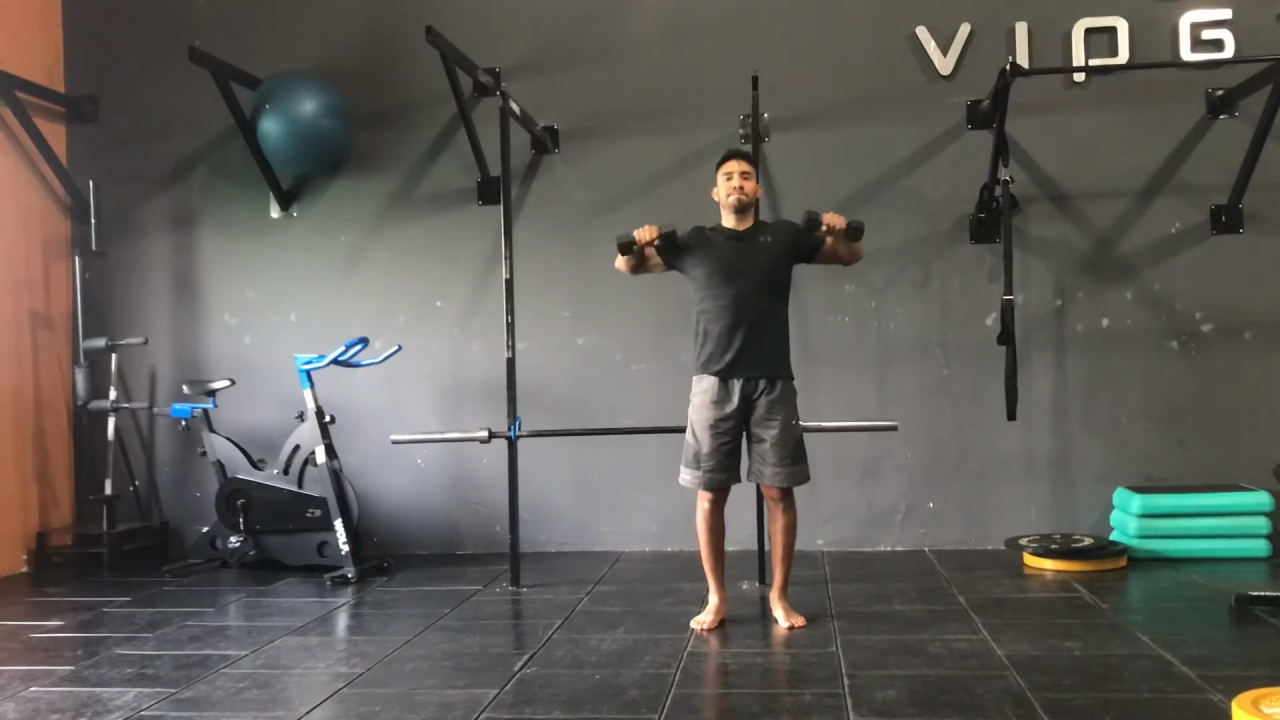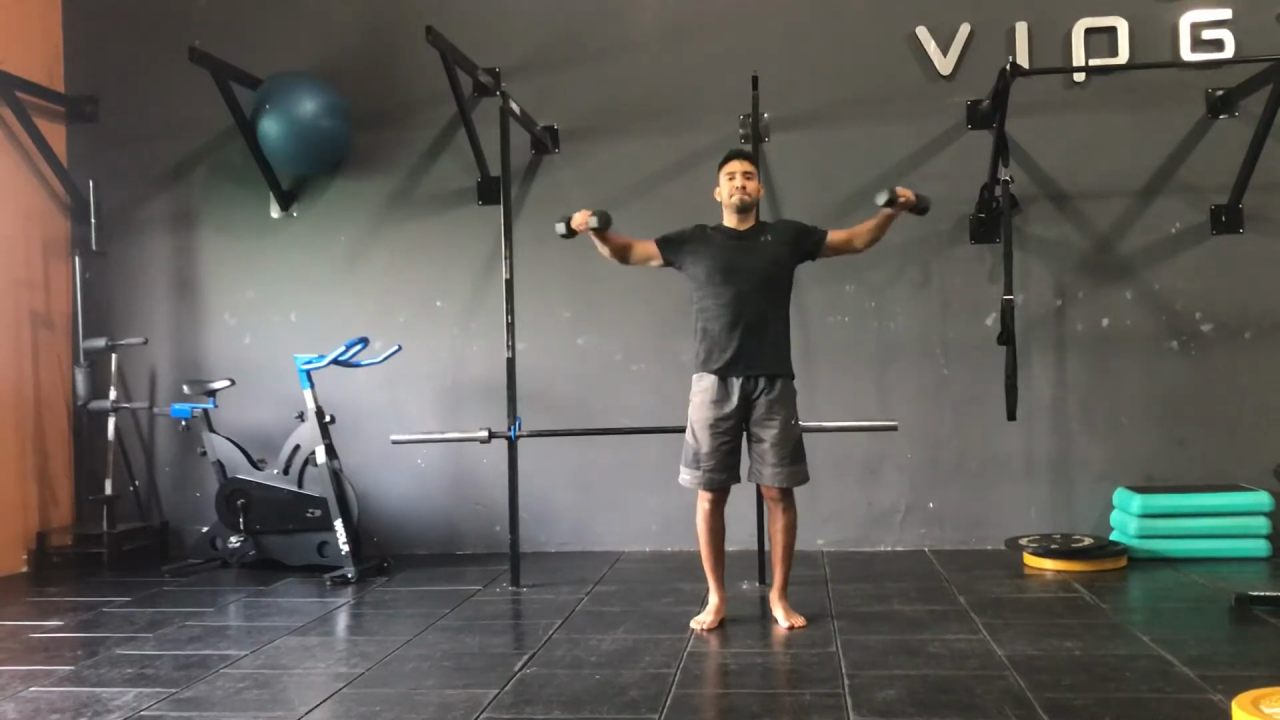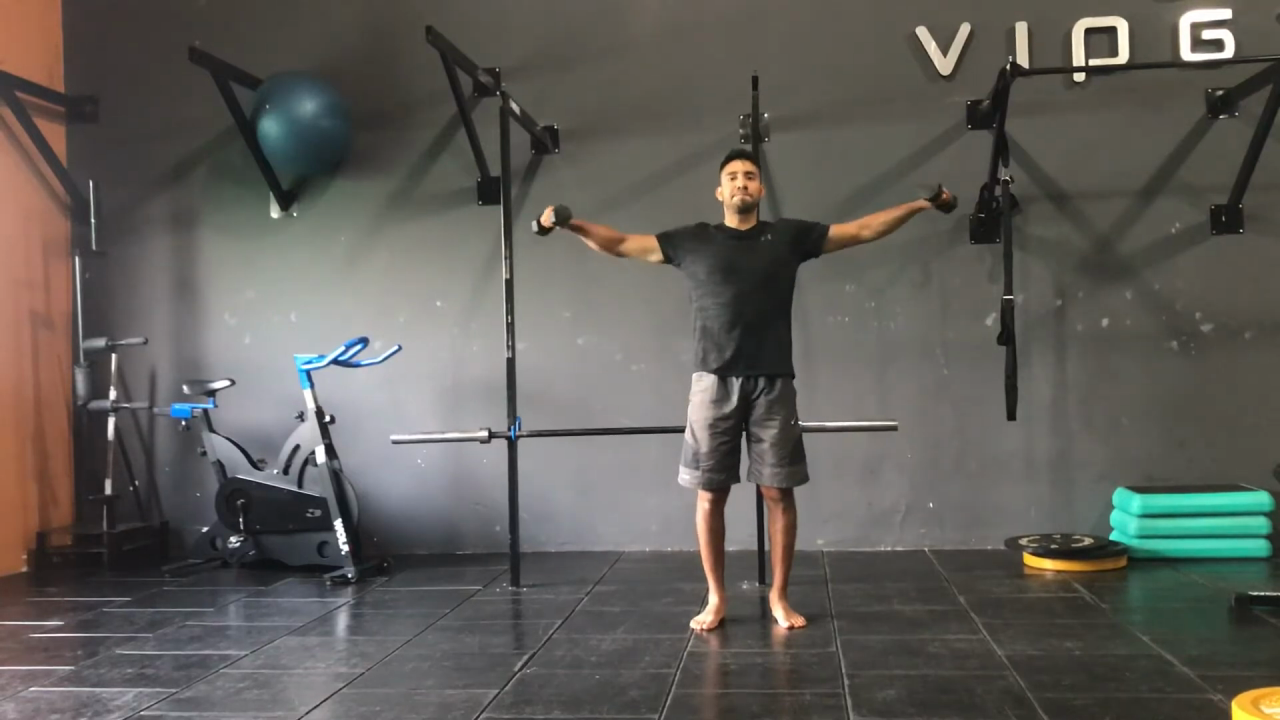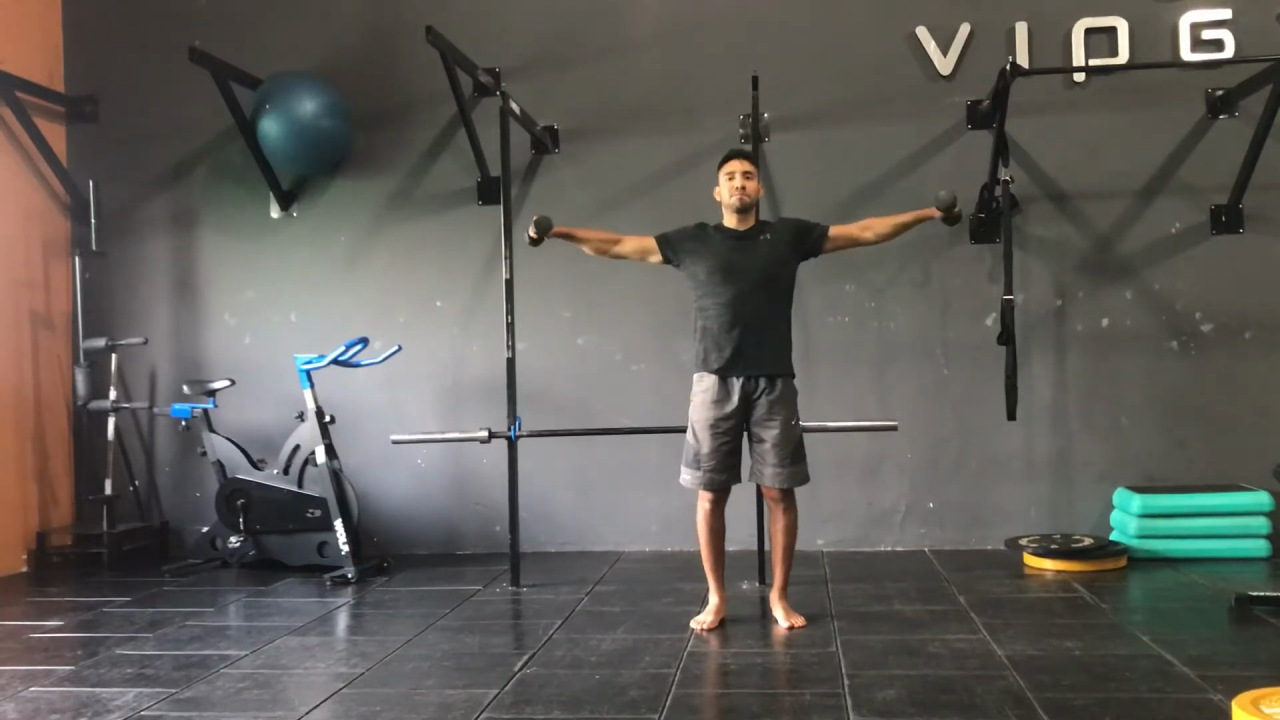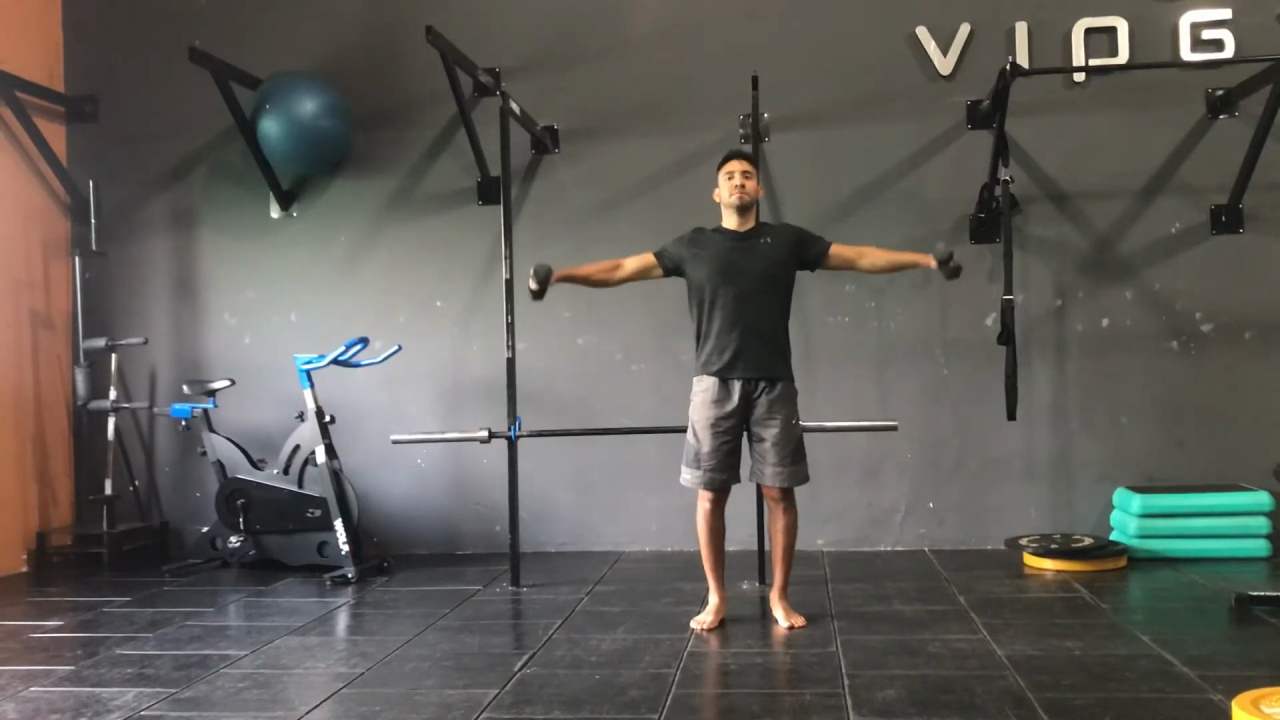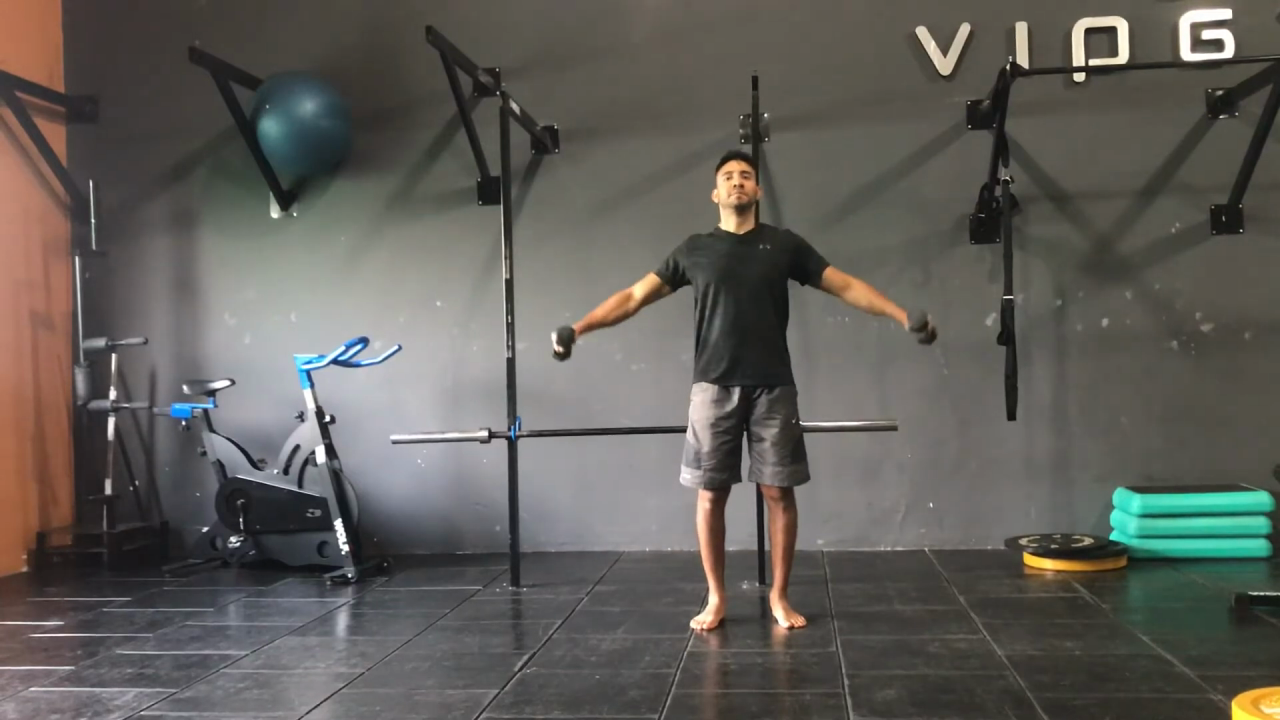
dt=0.3s
person 1, frame 1
left shoulder: (784, 236)
right shoulder: (695, 243)
left elbow: (848, 255)
right elbow: (629, 265)
left wrist: (841, 229)
right wrist: (636, 244)
left hip: (772, 383)
right hip: (714, 383)
left knee: (779, 491)
right knee: (710, 493)
left ankle: (779, 595)
right ankle: (716, 598)
person 1, frame 2
left shoulder: (786, 236)
right shoulder: (694, 241)
left elbow: (856, 240)
right elbow: (624, 252)
left wrist: (889, 212)
right wrist: (594, 230)
left hip: (772, 383)
right hip: (714, 382)
left knee: (779, 492)
right knee: (710, 493)
left ankle: (779, 595)
right ankle: (716, 598)
person 1, frame 3
left shoulder: (789, 236)
right shoulder: (693, 241)
left elbow: (864, 229)
right elbow: (621, 243)
left wrist: (922, 205)
right wrist: (568, 224)
left hip: (772, 383)
right hip: (714, 383)
left knee: (779, 492)
right knee: (710, 493)
left ankle: (779, 595)
right ankle: (716, 598)
person 1, frame 4
left shoulder: (788, 235)
right shoulder: (692, 241)
left elbow: (863, 231)
right elbow: (619, 244)
left wrist: (926, 214)
right wrist: (558, 232)
left hip: (773, 383)
right hip: (715, 383)
left knee: (780, 492)
right knee: (711, 494)
left ankle: (779, 595)
right ankle: (716, 598)
person 1, frame 5
left shoulder: (786, 239)
right shoulder: (693, 245)
left elbow: (859, 258)
right elbow: (624, 269)
left wrist: (924, 261)
right wrist: (562, 275)
left hip: (773, 385)
right hip: (714, 384)
left knee: (780, 492)
right knee: (710, 494)
left ankle: (779, 596)
right ankle: (716, 598)
person 1, frame 6
left shoulder: (784, 244)
right shoulder: (694, 250)
left elbow: (846, 285)
right elbow: (634, 296)
left wrist: (903, 315)
right wrist: (578, 327)
left hip: (774, 388)
right hip: (714, 388)
left knee: (780, 492)
right knee: (710, 494)
left ankle: (779, 595)
right ankle: (715, 597)
